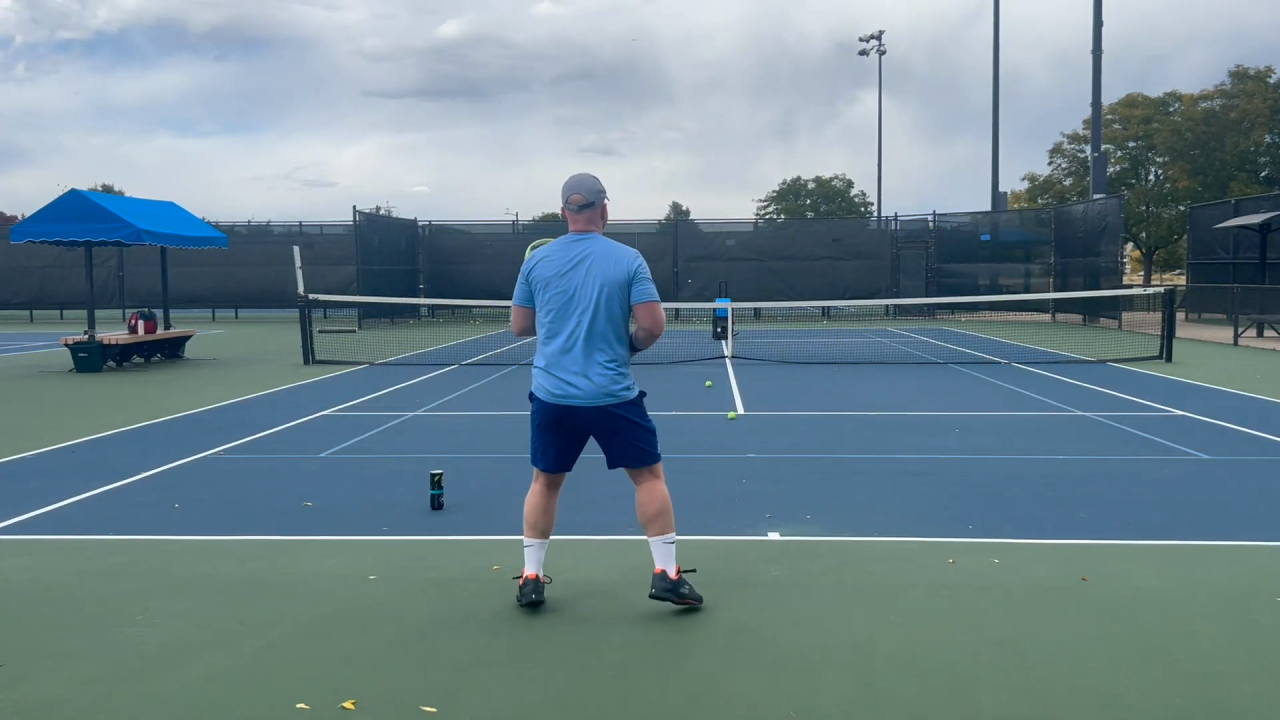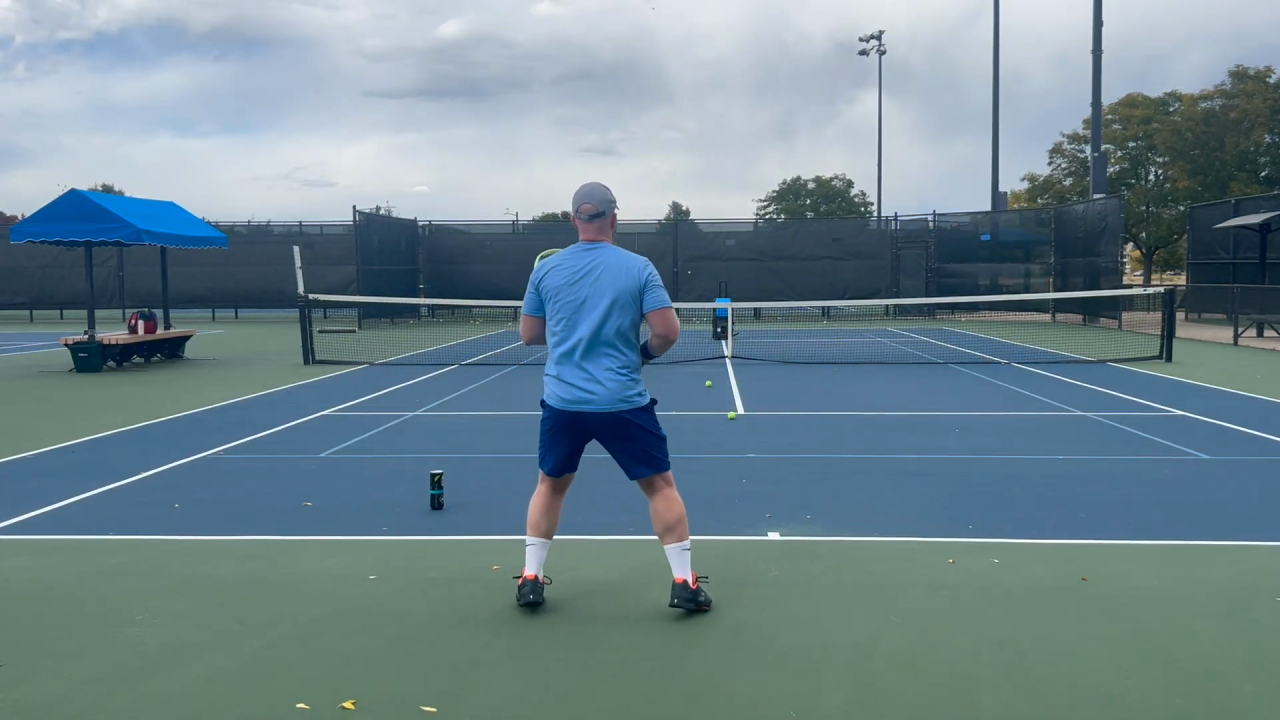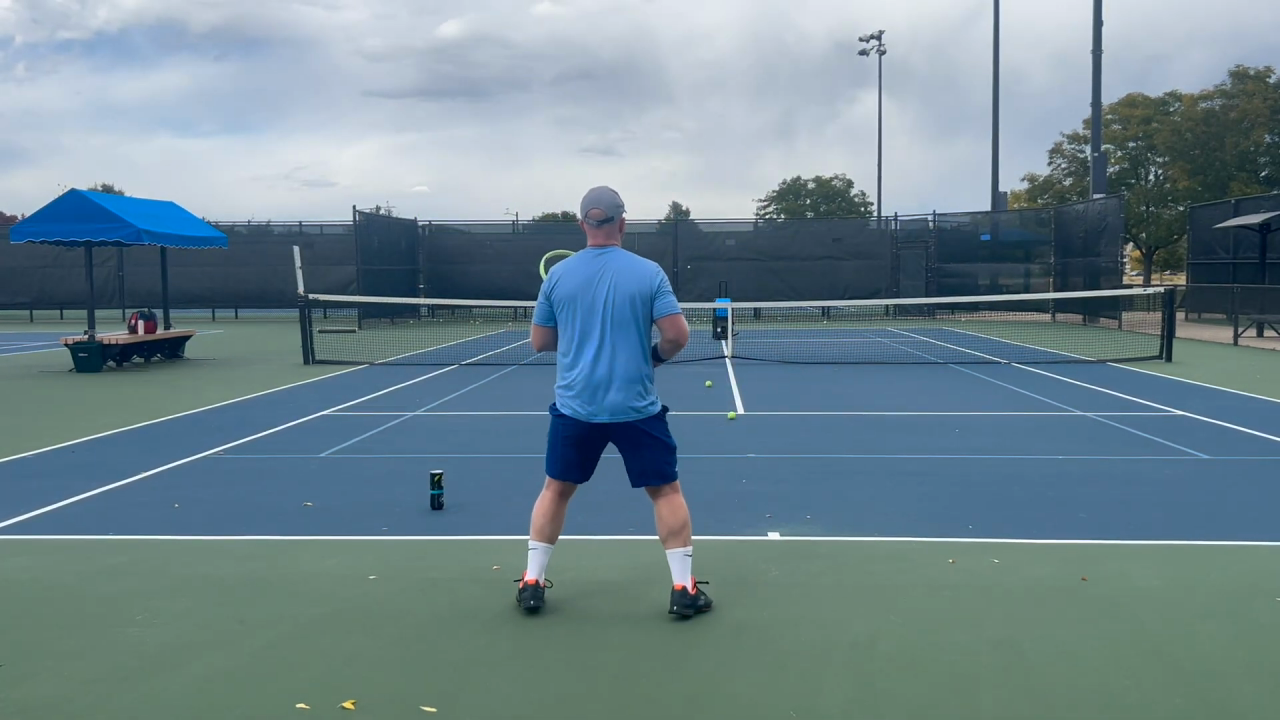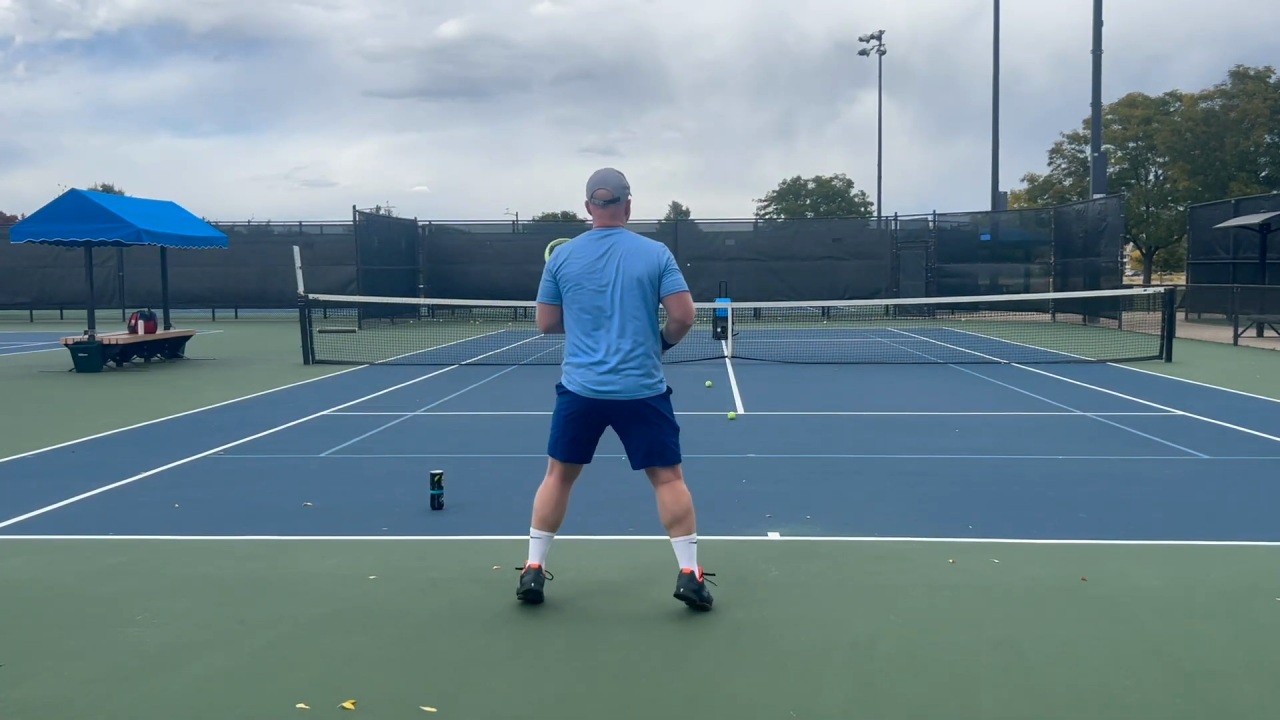
dt=0.1s
person 1, frame 1
left shoulder: (536, 259)
right shoulder: (629, 260)
left elbow: (520, 327)
right elbow: (653, 326)
left hip: (551, 395)
right hip: (613, 396)
left knee: (545, 483)
right knee: (649, 476)
left ankle: (531, 578)
right ankle: (667, 575)
person 1, frame 2
left shoulder: (546, 268)
right shoulder: (640, 269)
left elbow: (530, 336)
right elbow: (667, 332)
right wrist: (647, 351)
left hip: (563, 402)
right hip: (625, 403)
left knee: (550, 486)
right knee: (661, 486)
left ankle: (531, 579)
right ankle: (684, 583)
person 1, frame 3
left shoulder: (557, 275)
right shoulder: (649, 273)
left elbow: (540, 342)
right elbow: (677, 336)
right wrist: (657, 354)
left hip: (574, 409)
right hip: (636, 410)
left knee: (555, 491)
right knee: (666, 492)
left ankle: (531, 583)
right ankle: (684, 589)
person 1, frame 4
left shoulder: (562, 255)
right shoulder: (656, 253)
left elbow: (546, 323)
right elbow: (684, 315)
right wrist: (663, 339)
left hip: (581, 390)
right hip: (642, 391)
left knee: (559, 474)
right knee: (667, 476)
left ankle: (533, 569)
right ankle: (689, 574)
